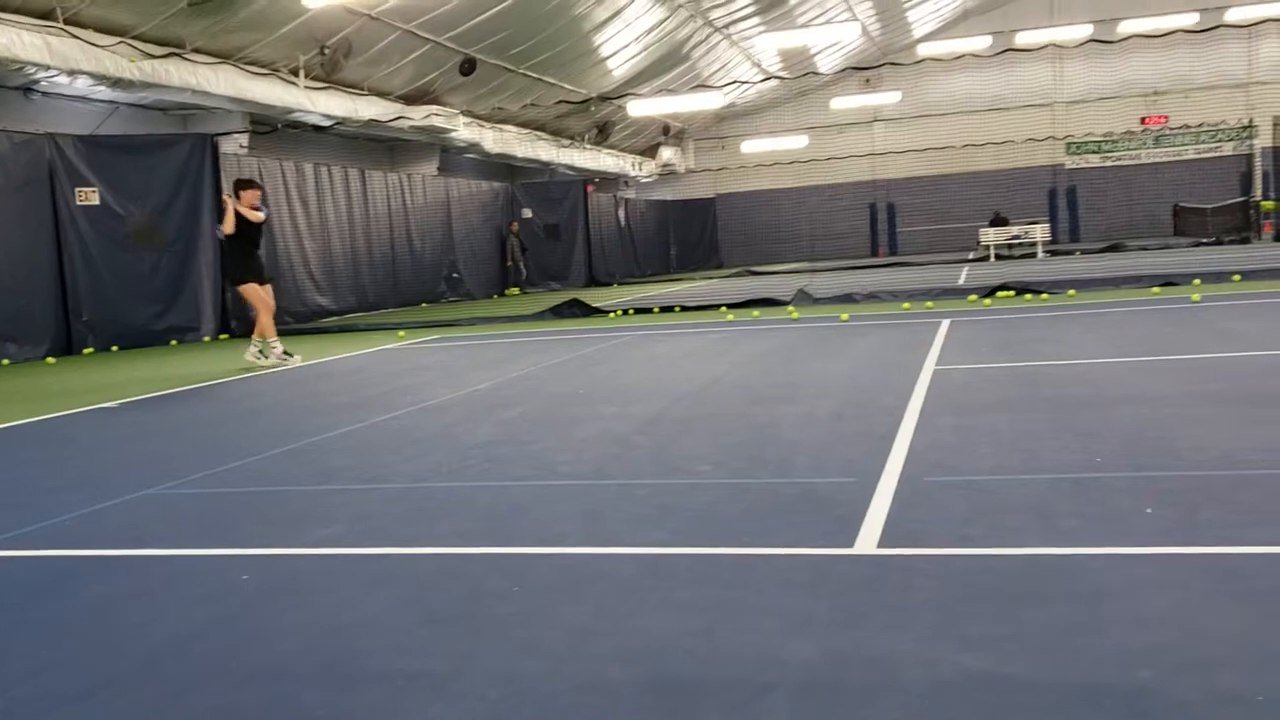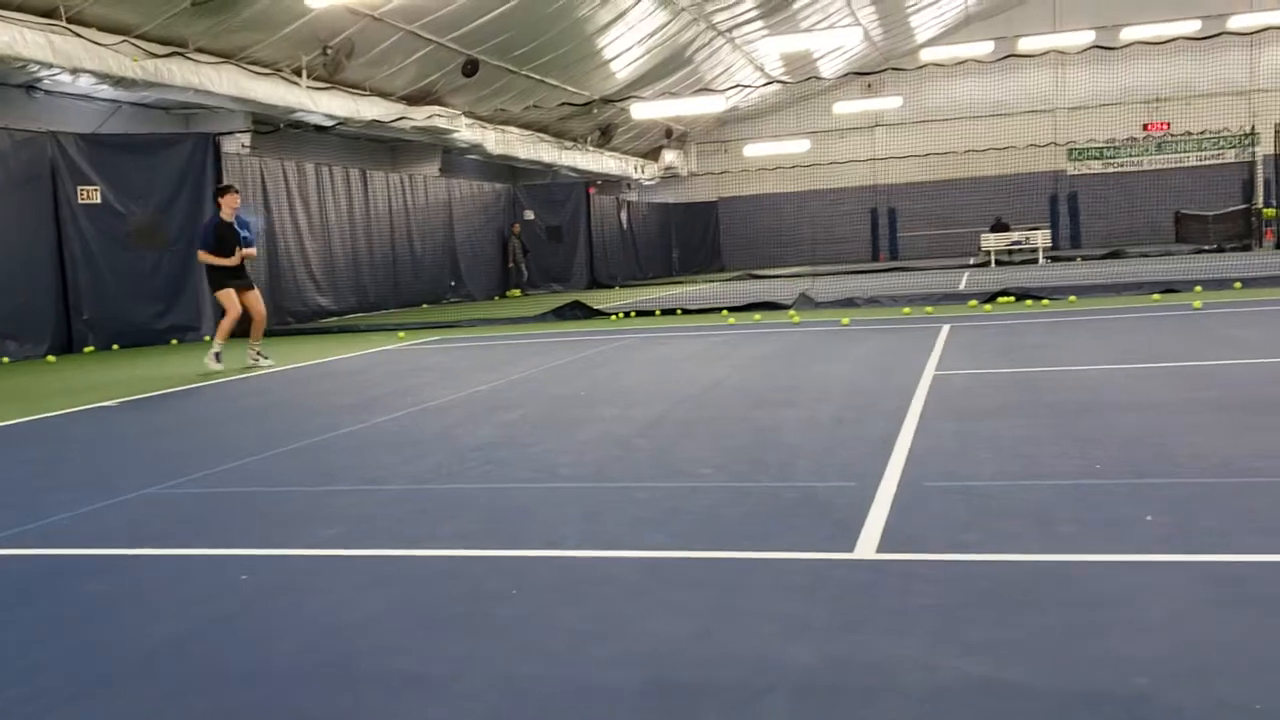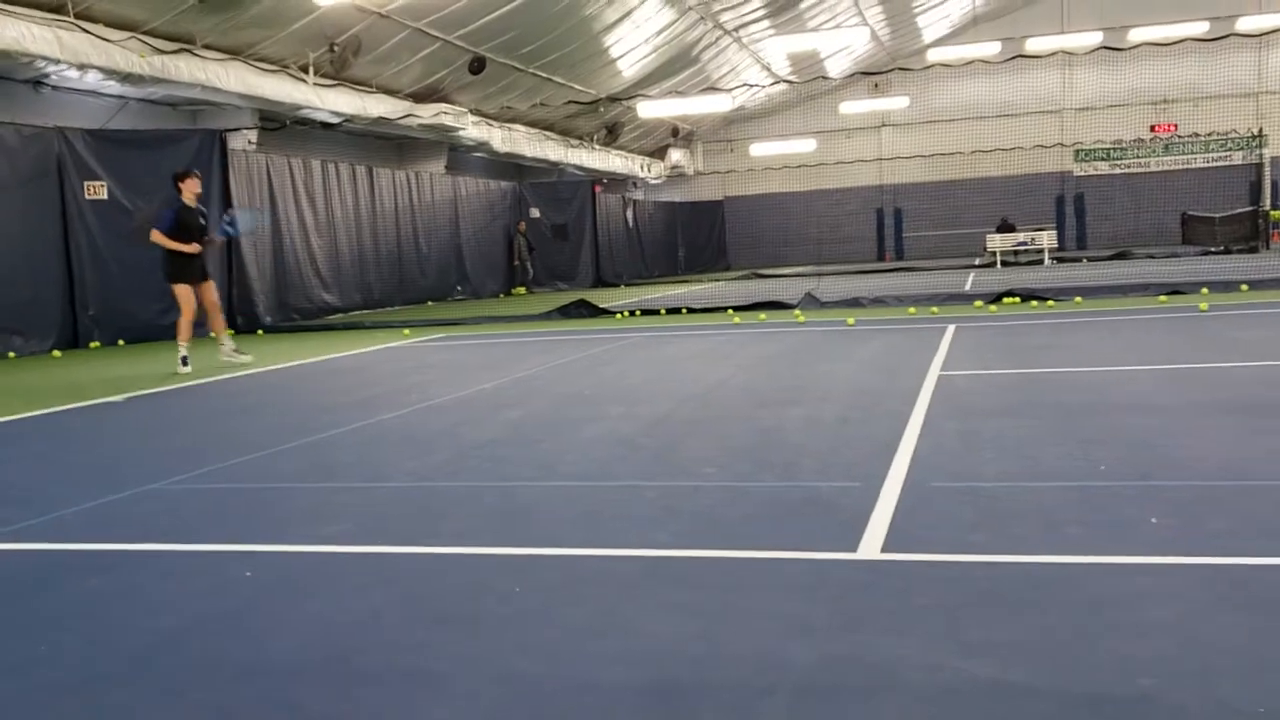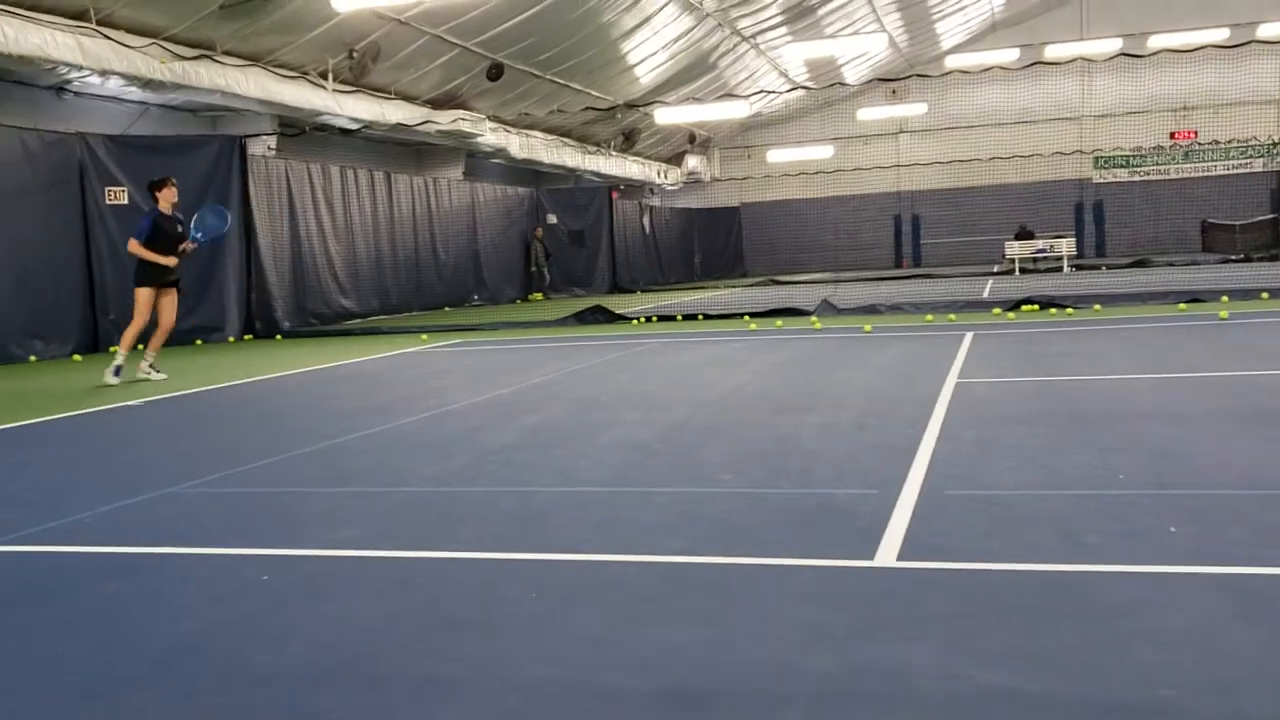
dt=0.3s
person 1, frame 1
left shoulder: (258, 211)
right shoulder: (230, 215)
left elbow: (258, 218)
right elbow: (228, 231)
left wrist: (238, 207)
right wrist: (229, 207)
left hip: (255, 265)
right hip: (238, 268)
left knee: (269, 308)
right knee: (265, 305)
left ankle: (254, 350)
right ankle: (277, 352)
person 1, frame 2
left shoulder: (242, 223)
right shoulder: (212, 225)
left elbow: (253, 251)
right elbow: (201, 255)
left wrist: (244, 252)
right wrist: (227, 261)
left hip: (240, 274)
right hip: (220, 275)
left knee: (260, 314)
right knee: (234, 311)
left ankle: (255, 353)
right ankle: (215, 352)
person 1, frame 3
left shoulder: (201, 211)
right shoulder: (174, 210)
right elbow: (154, 236)
left wrist: (205, 243)
right wrist: (184, 248)
left hip: (197, 265)
right hip: (178, 266)
left knee: (214, 307)
right knee: (189, 311)
left ankle: (228, 348)
right ankle: (183, 355)
person 1, frame 4
left shoulder: (178, 219)
right shoulder: (151, 219)
right elbow: (132, 247)
left wrist: (184, 248)
right wrist: (162, 259)
left hip: (168, 276)
right hip: (147, 275)
left knee: (168, 323)
right knee: (140, 321)
left ankle: (146, 365)
right ankle: (116, 365)
